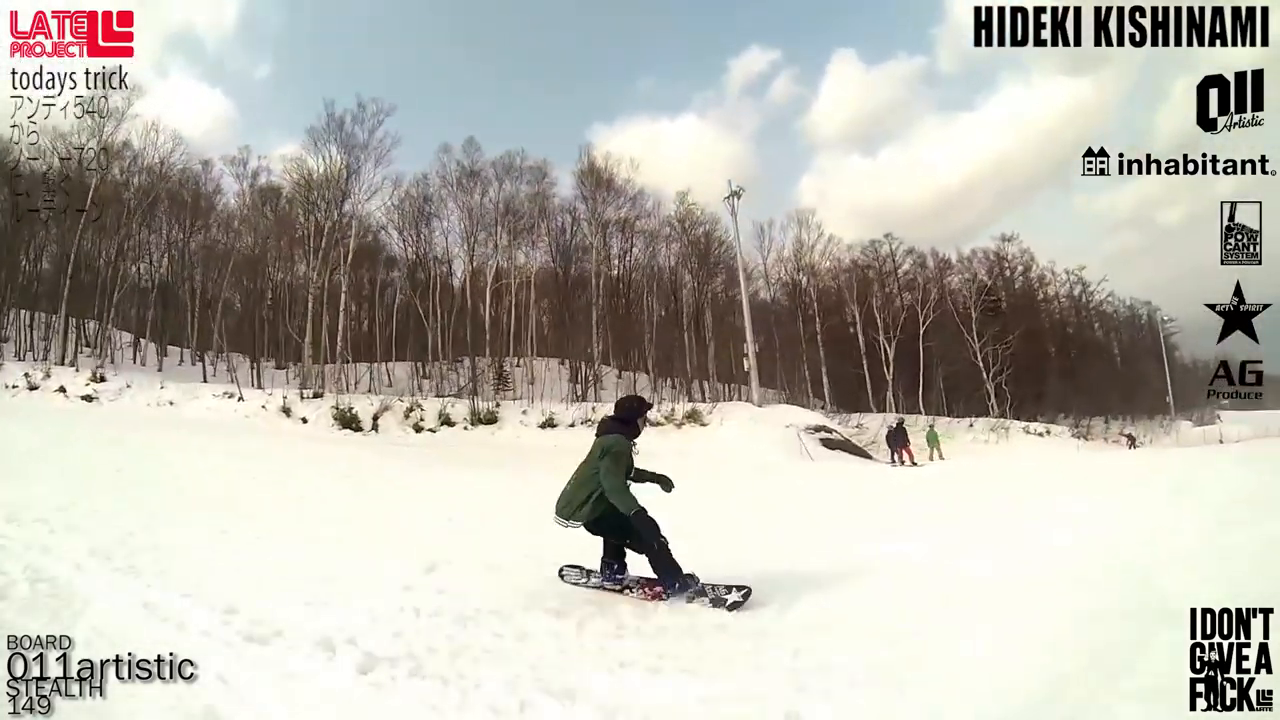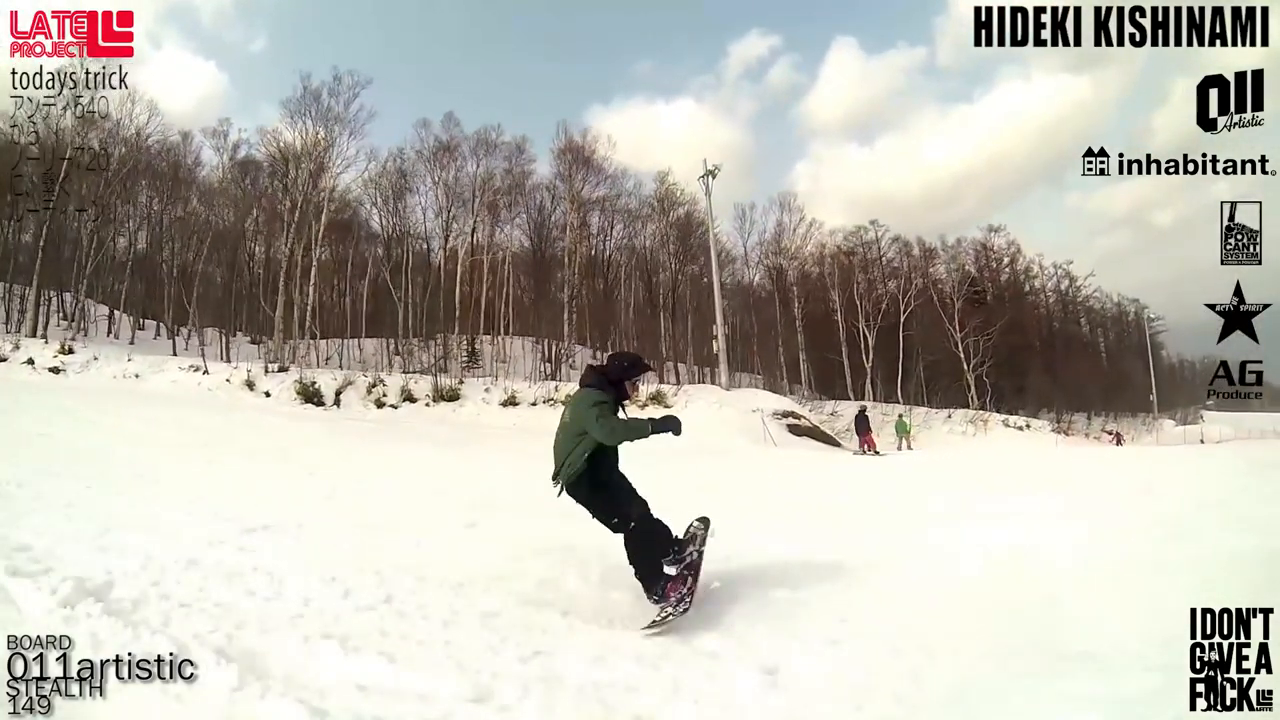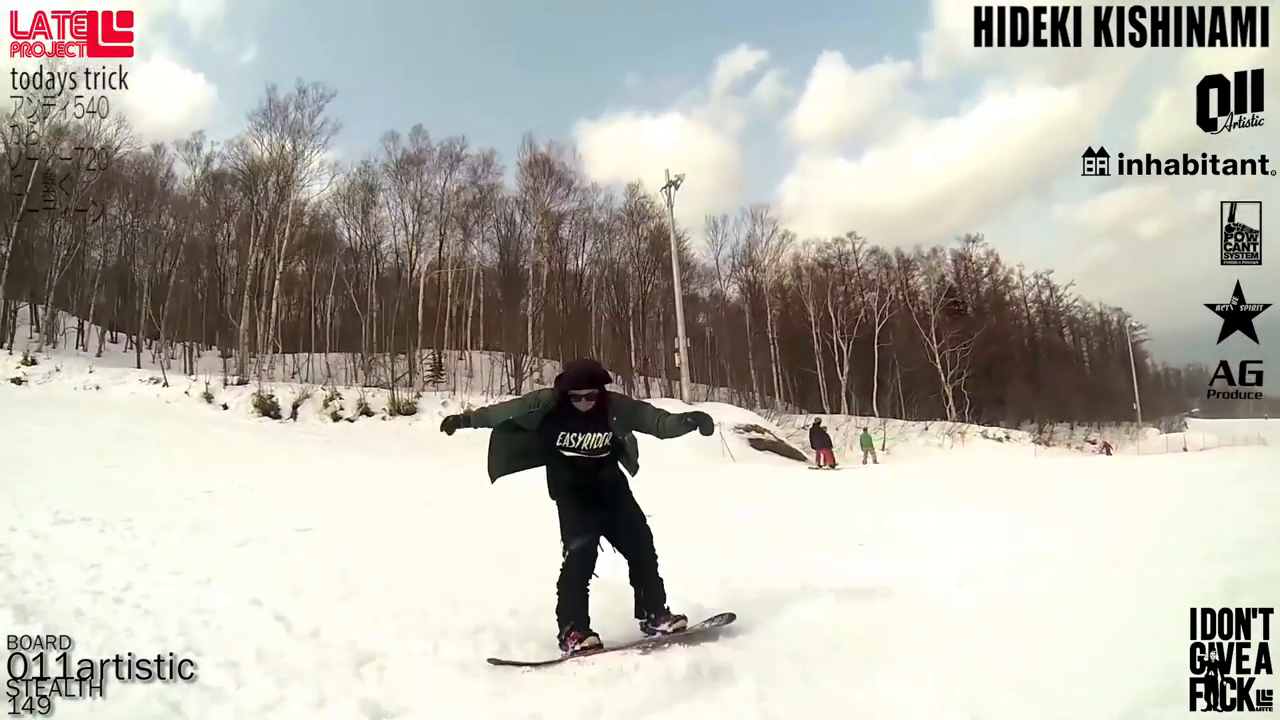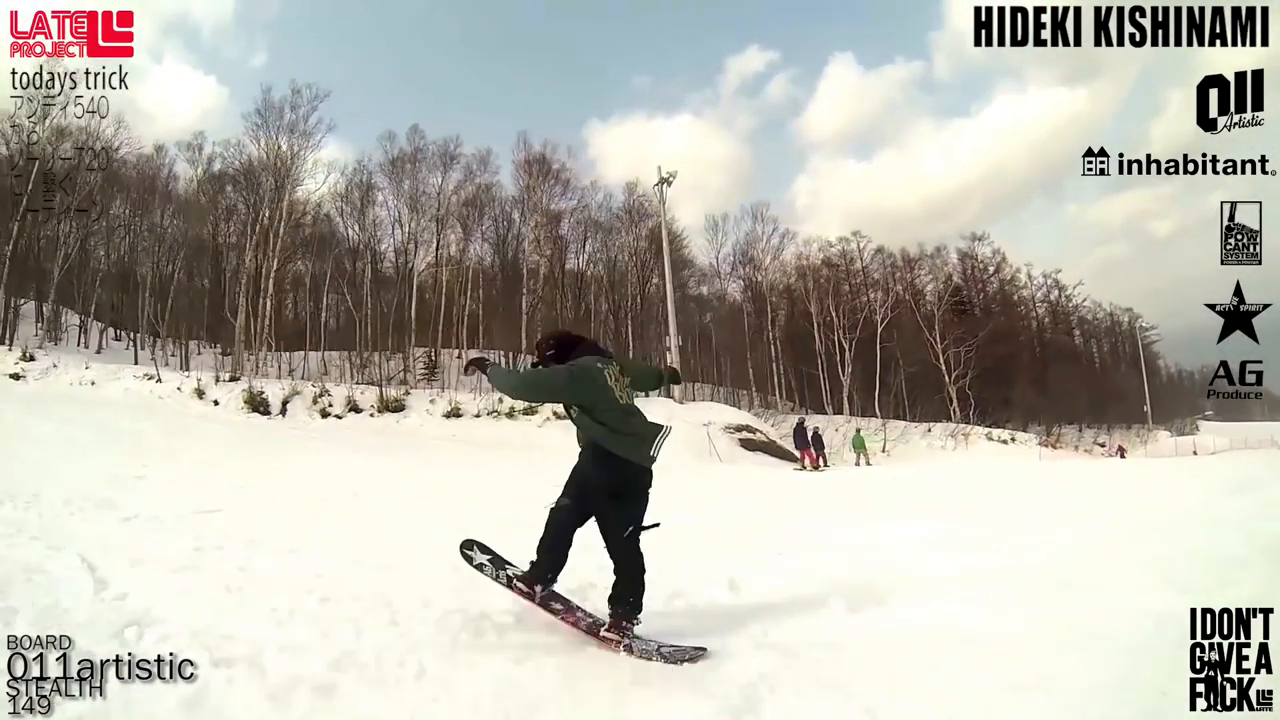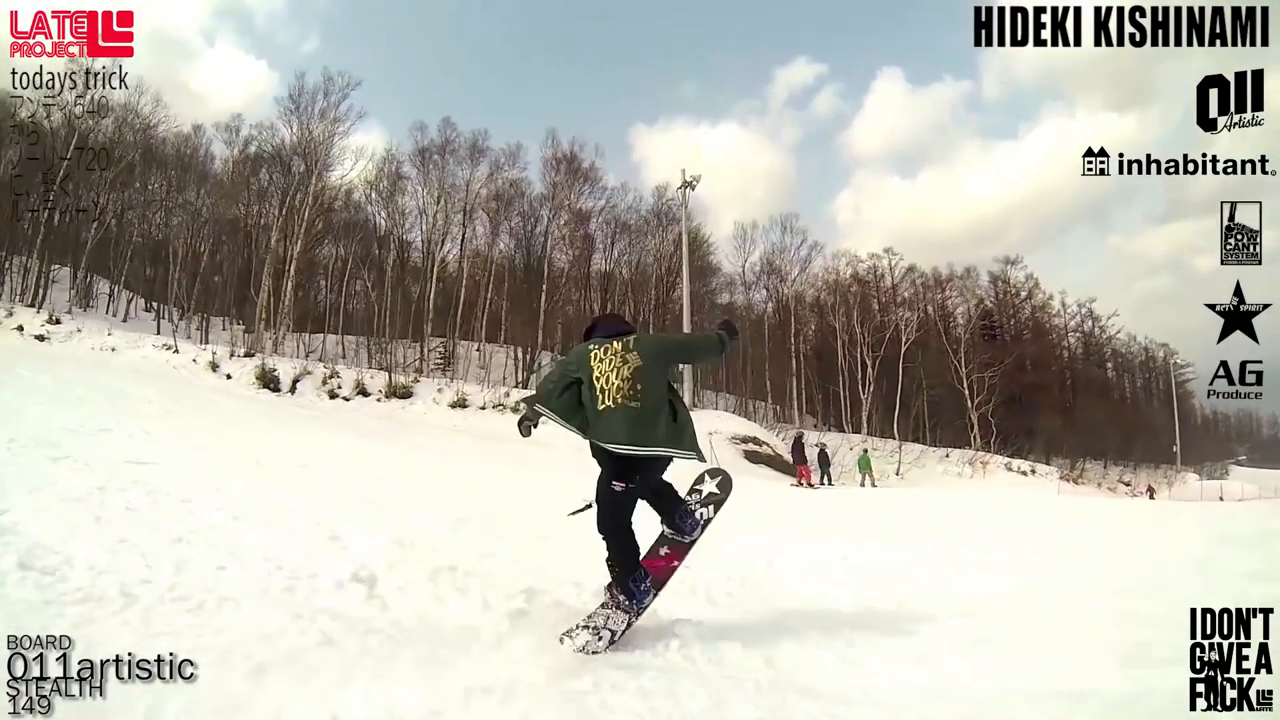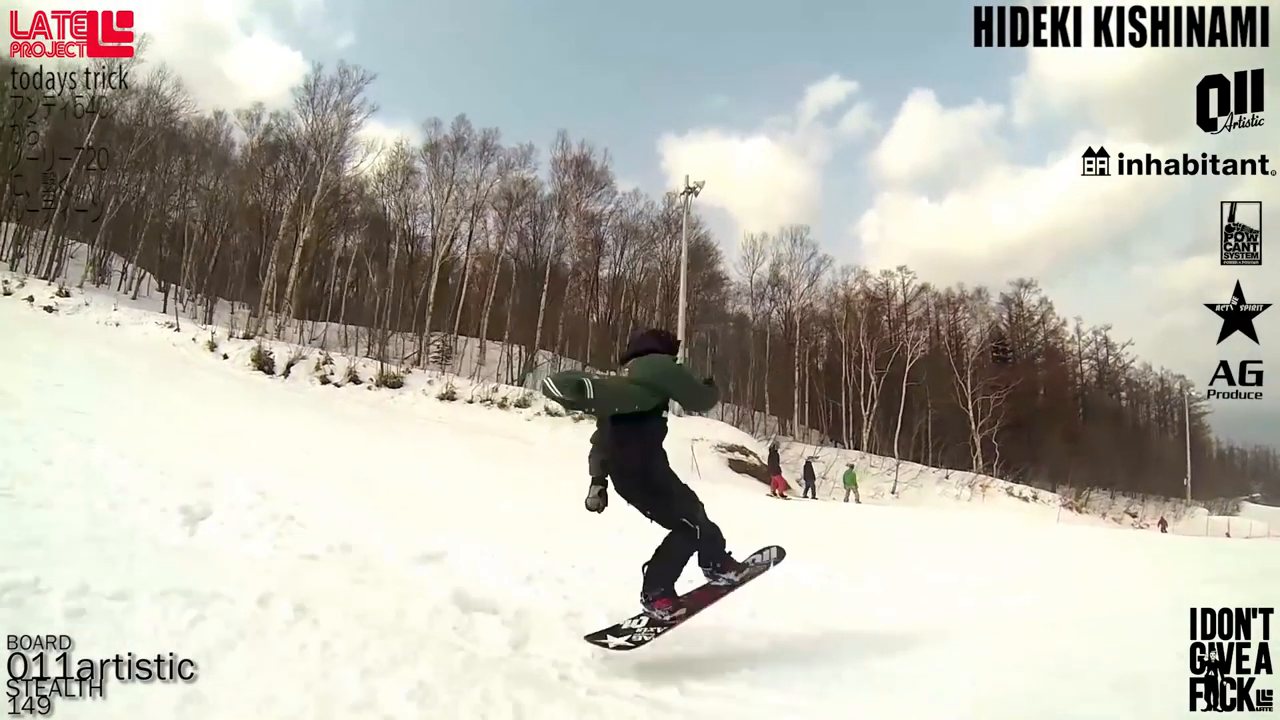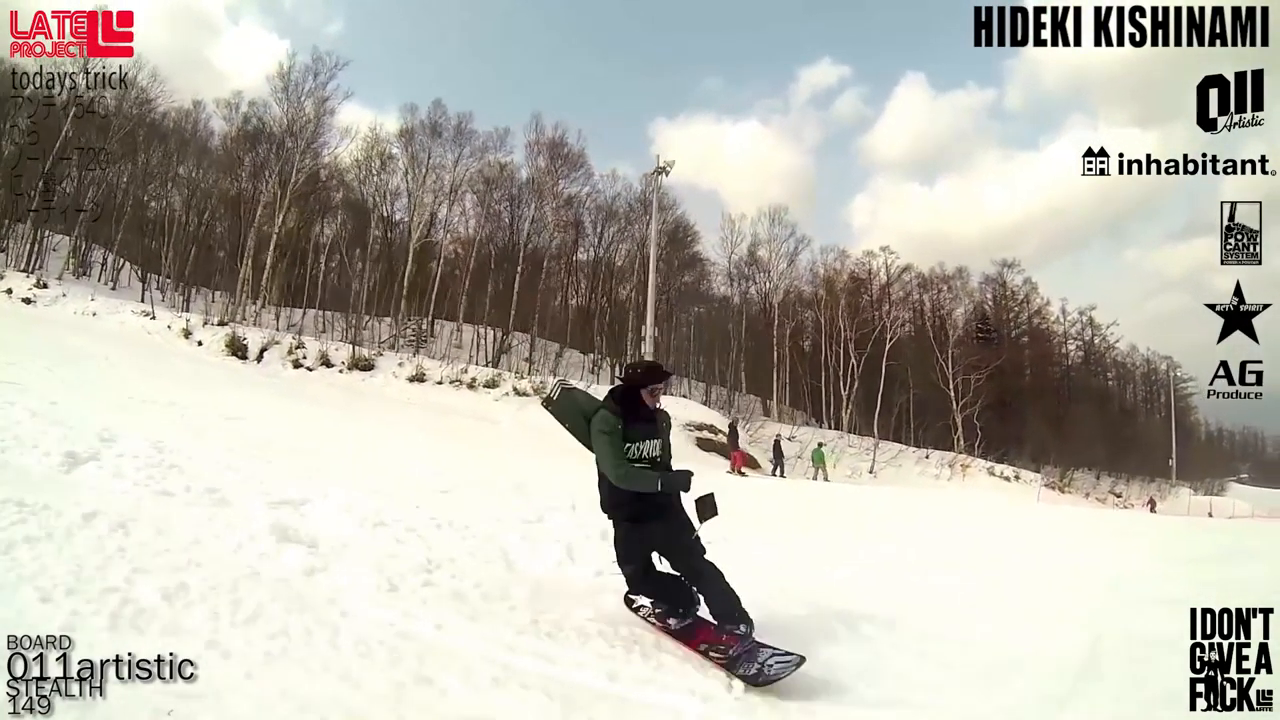
dt=0.5s
person 1, frame 1
left shoulder: (611, 438)
right shoulder: (618, 444)
right elbow: (614, 483)
left wrist: (654, 477)
right wrist: (638, 514)
left hip: (583, 504)
right hip: (594, 510)
left knee: (618, 521)
right knee: (652, 540)
left ankle: (612, 573)
right ankle: (677, 585)
person 1, frame 2
left shoulder: (605, 393)
right shoulder: (595, 399)
right elbow: (608, 431)
right wrist: (656, 424)
left hip: (601, 469)
right hip: (583, 477)
left knee: (637, 507)
right knee: (632, 523)
left ankle: (669, 550)
right ankle: (658, 587)
person 1, frame 3
left shoulder: (617, 407)
right shoulder: (548, 403)
left elbow: (660, 423)
right elbow: (504, 412)
left wrist: (689, 420)
right wrist: (463, 420)
left hip: (612, 489)
right hip: (573, 494)
left knee: (641, 546)
right knee: (580, 555)
left ankle: (654, 616)
right ankle: (573, 631)
person 1, frame 4
left shoulder: (575, 371)
right shoulder: (608, 362)
left elbow: (521, 385)
right elbow: (644, 375)
left wrist: (486, 368)
right wrist: (664, 376)
left hip: (623, 468)
right hip: (594, 461)
left knee: (622, 544)
right knee: (562, 517)
left ankle: (624, 616)
right ankle: (539, 577)
person 1, frame 5
left shoulder: (584, 354)
right shoulder: (651, 344)
left elbow: (549, 388)
right elbow: (705, 346)
left wrist: (530, 414)
right wrist: (725, 335)
left hip: (615, 449)
right hip: (659, 444)
left knee: (613, 521)
right knee: (645, 481)
left ankle: (632, 590)
right ankle: (684, 522)
person 1, frame 6
left shoulder: (622, 377)
right shoulder: (658, 364)
left elbow: (600, 438)
right elbow: (700, 401)
left wrist: (597, 482)
right wrist: (709, 389)
left hip: (622, 471)
right hip: (644, 469)
left knee: (690, 514)
right knee: (691, 523)
left ankle: (717, 565)
right ankle: (657, 592)
person 1, frame 7
left shoulder: (660, 420)
right shoulder: (605, 421)
right elbow: (617, 472)
right wrist: (666, 480)
left hip: (664, 506)
right hip: (627, 515)
left knee: (692, 563)
right knee: (636, 576)
left ankle: (735, 622)
right ankle: (679, 605)
